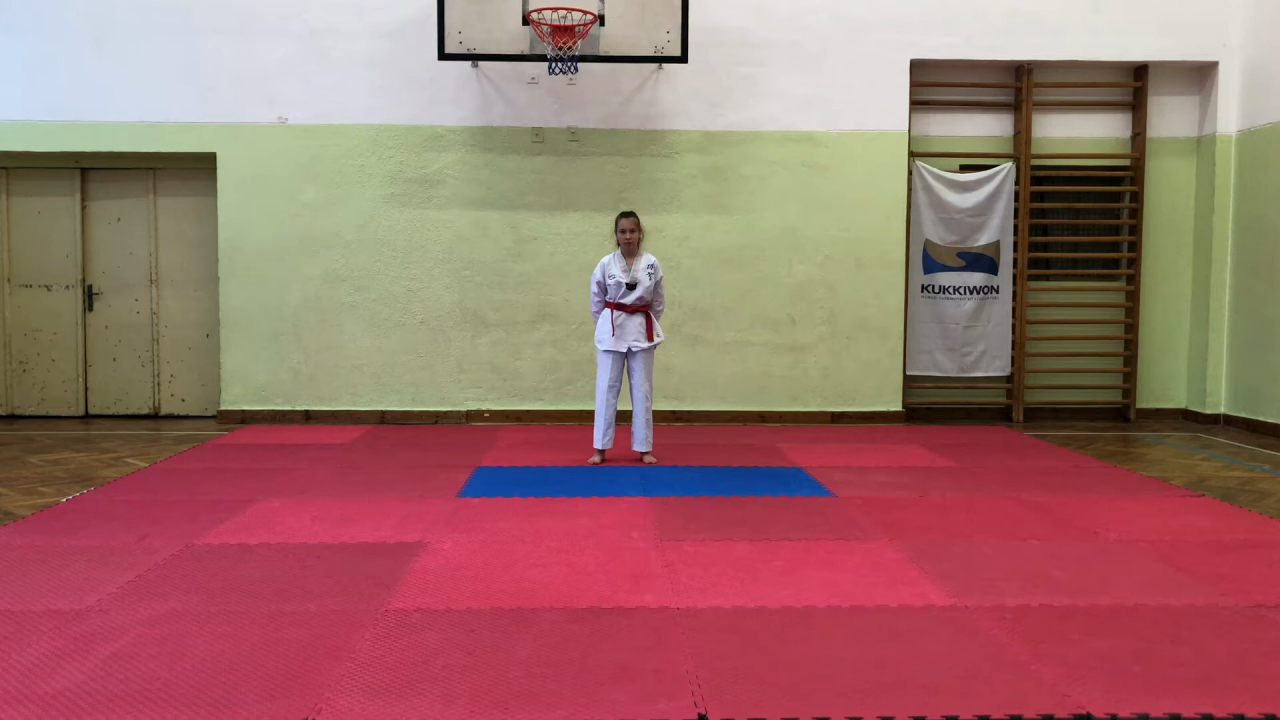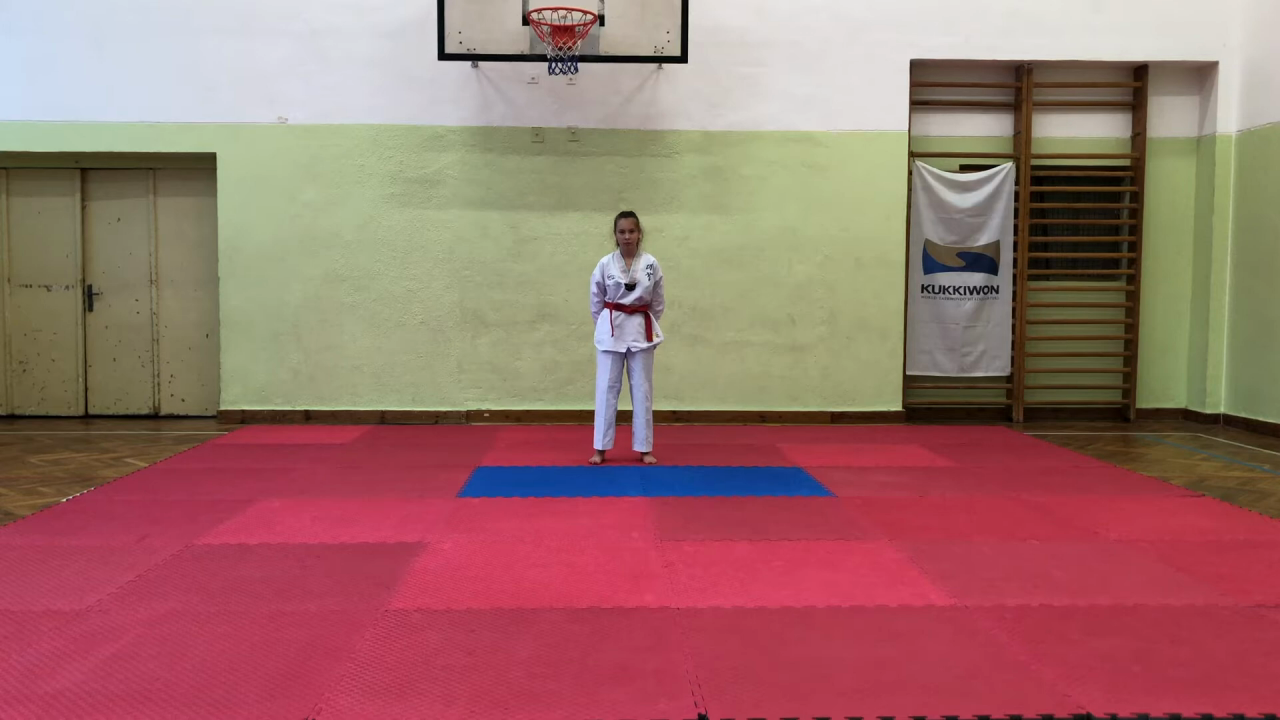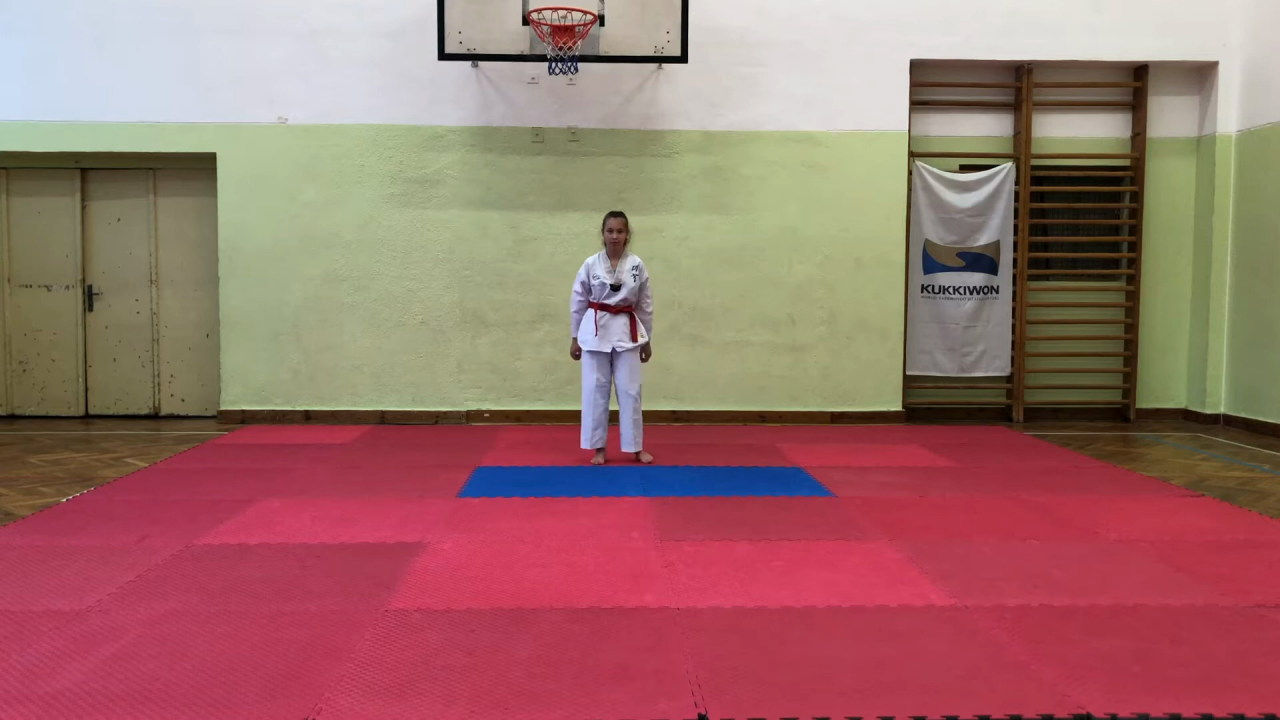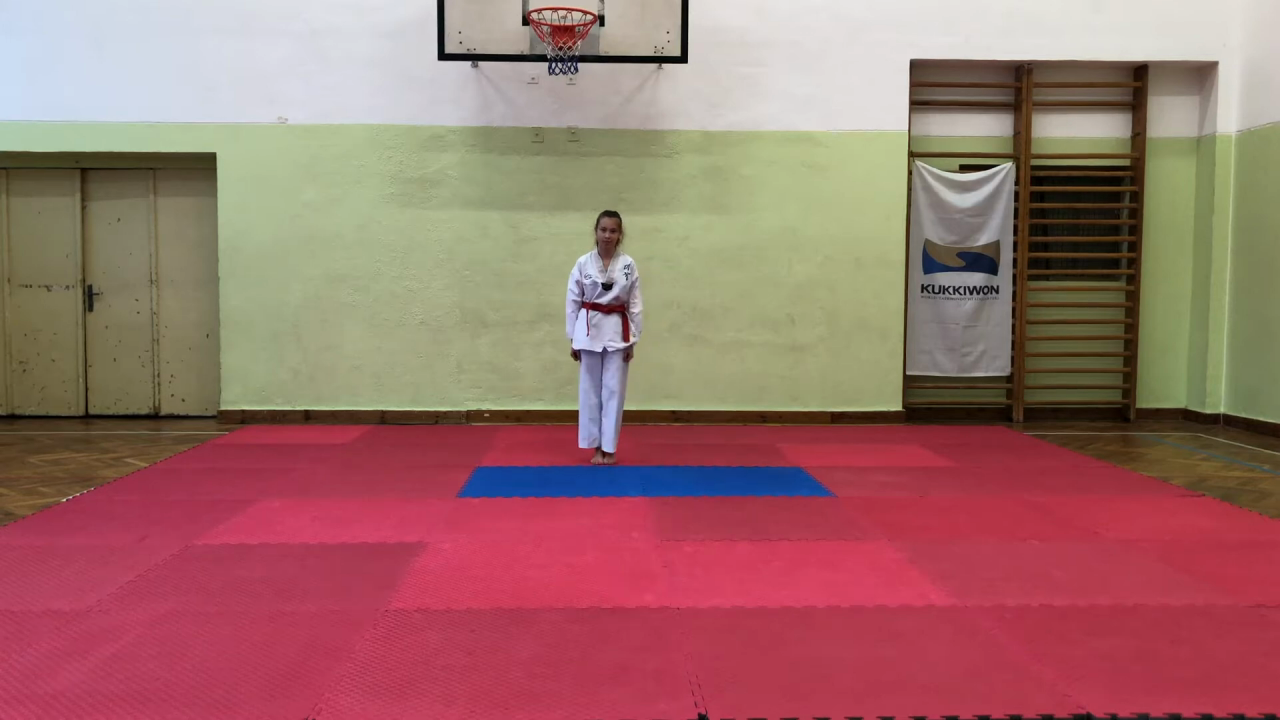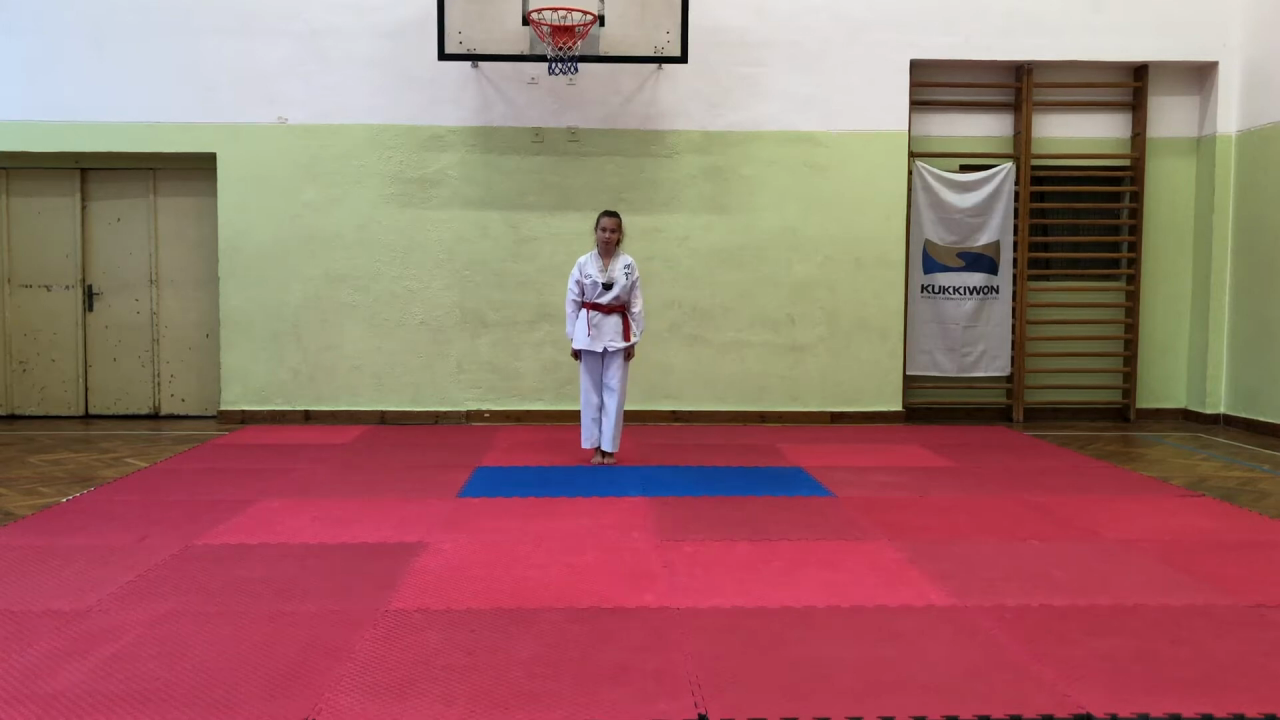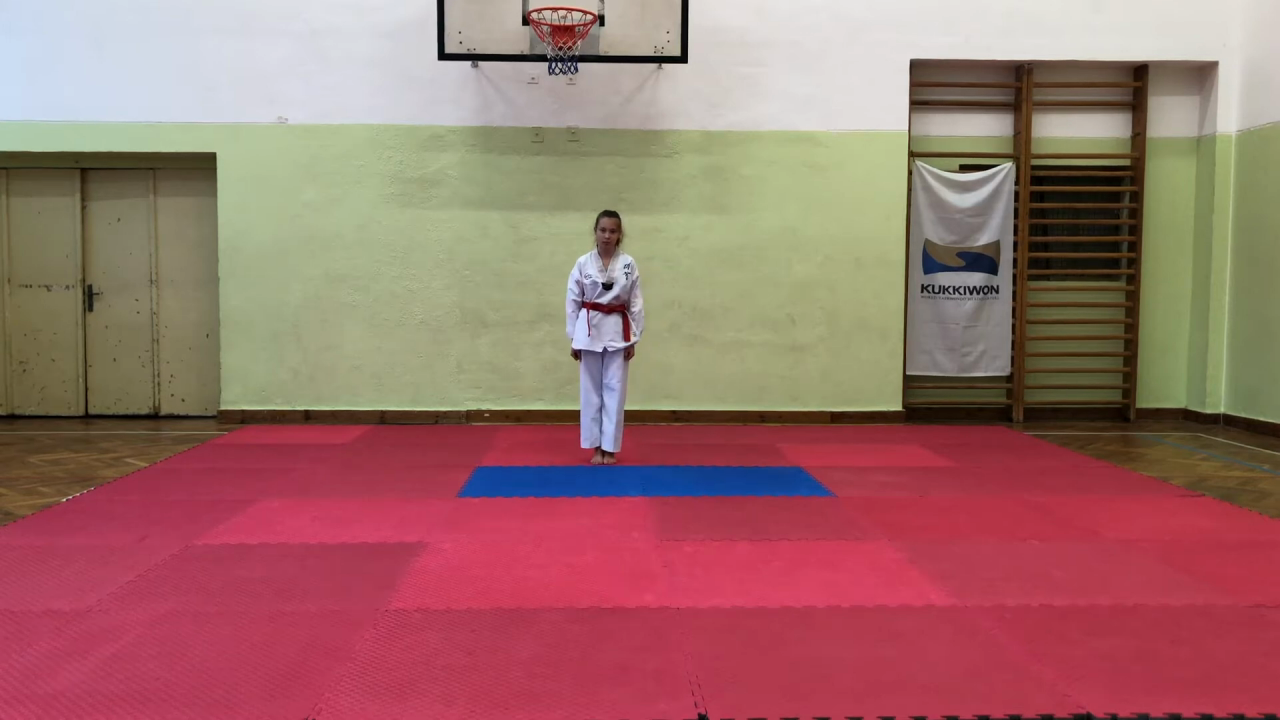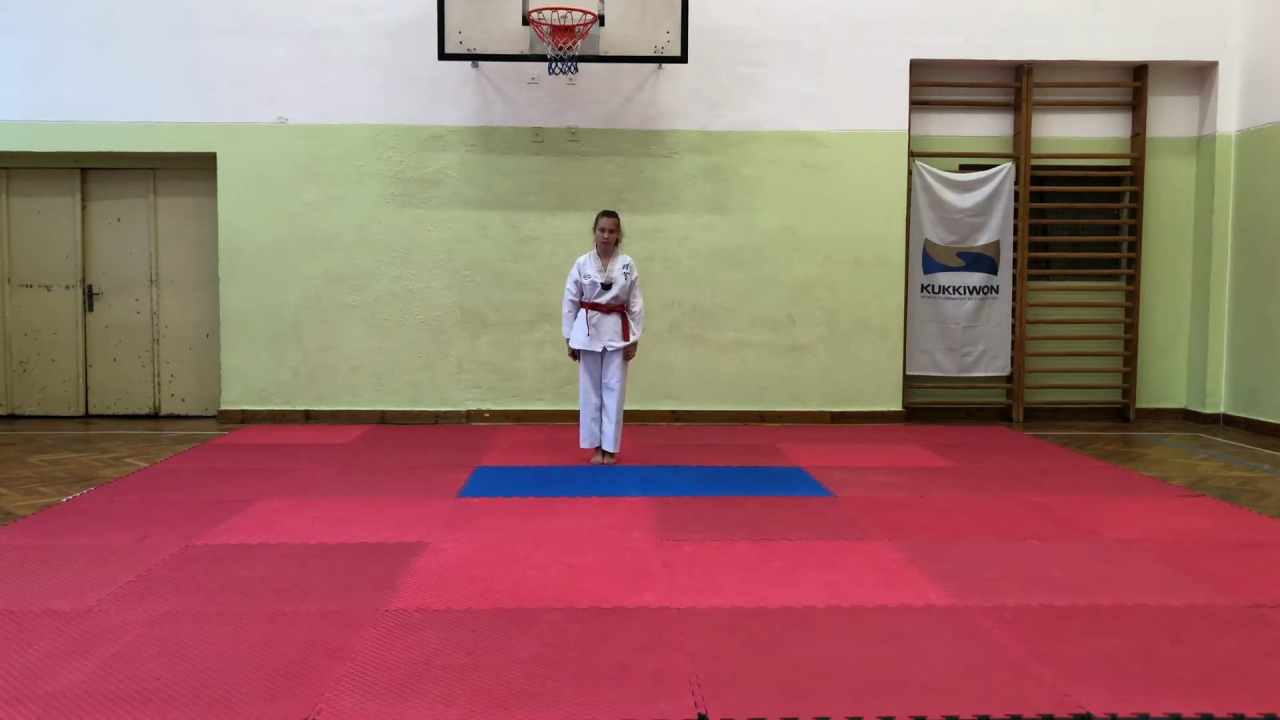
dt=0.4s
person 1, frame 1
left shoulder: (652, 264)
right shoulder: (606, 264)
left elbow: (658, 303)
right elbow: (597, 302)
left wrist: (649, 328)
right wrist: (607, 328)
left hip: (641, 330)
right hip: (612, 329)
left knee: (642, 389)
right knee: (607, 387)
left ankle: (644, 447)
right ankle: (600, 448)
person 1, frame 2
left shoulder: (651, 264)
right shoulder: (605, 264)
left elbow: (657, 303)
right elbow: (596, 302)
left wrist: (647, 329)
right wrist: (607, 328)
left hip: (640, 330)
right hip: (611, 330)
left knee: (642, 389)
right knee: (607, 388)
left ankle: (645, 448)
right ankle: (601, 448)
person 1, frame 3
left shoulder: (637, 265)
right shoulder: (591, 264)
left elbow: (645, 305)
right elbow: (578, 302)
left wrist: (646, 340)
right wrist: (574, 337)
left hip: (626, 330)
right hip: (595, 330)
left knee: (631, 389)
right knee: (595, 389)
left ankle: (636, 447)
right ankle: (599, 448)
person 1, frame 4
left shoulder: (628, 265)
right shoulder: (583, 263)
left elbow: (635, 305)
right elbow: (573, 303)
left wrist: (632, 341)
right wrist: (573, 339)
left hip: (617, 331)
right hip: (589, 330)
left knee: (614, 390)
right knee: (591, 390)
left ankle: (609, 448)
right ankle: (597, 447)
person 1, frame 5
left shoulder: (628, 265)
right shoulder: (583, 263)
left elbow: (635, 304)
right elbow: (573, 302)
left wrist: (633, 340)
right wrist: (573, 339)
left hip: (617, 331)
right hip: (589, 331)
left knee: (614, 390)
right knee: (591, 390)
left ankle: (609, 448)
right ankle: (596, 447)
person 1, frame 6
left shoulder: (628, 264)
right shoulder: (583, 263)
left elbow: (635, 304)
right elbow: (573, 302)
left wrist: (633, 339)
right wrist: (573, 338)
left hip: (617, 331)
right hip: (589, 330)
left knee: (614, 389)
right knee: (591, 389)
left ankle: (610, 448)
right ankle: (596, 447)
person 1, frame 7
left shoulder: (627, 265)
right shoulder: (582, 263)
left elbow: (635, 303)
right elbow: (570, 302)
left wrist: (635, 339)
right wrist: (569, 338)
left hip: (616, 331)
right hip: (588, 331)
left knee: (614, 390)
right knee: (591, 390)
left ankle: (610, 448)
right ankle: (597, 447)
